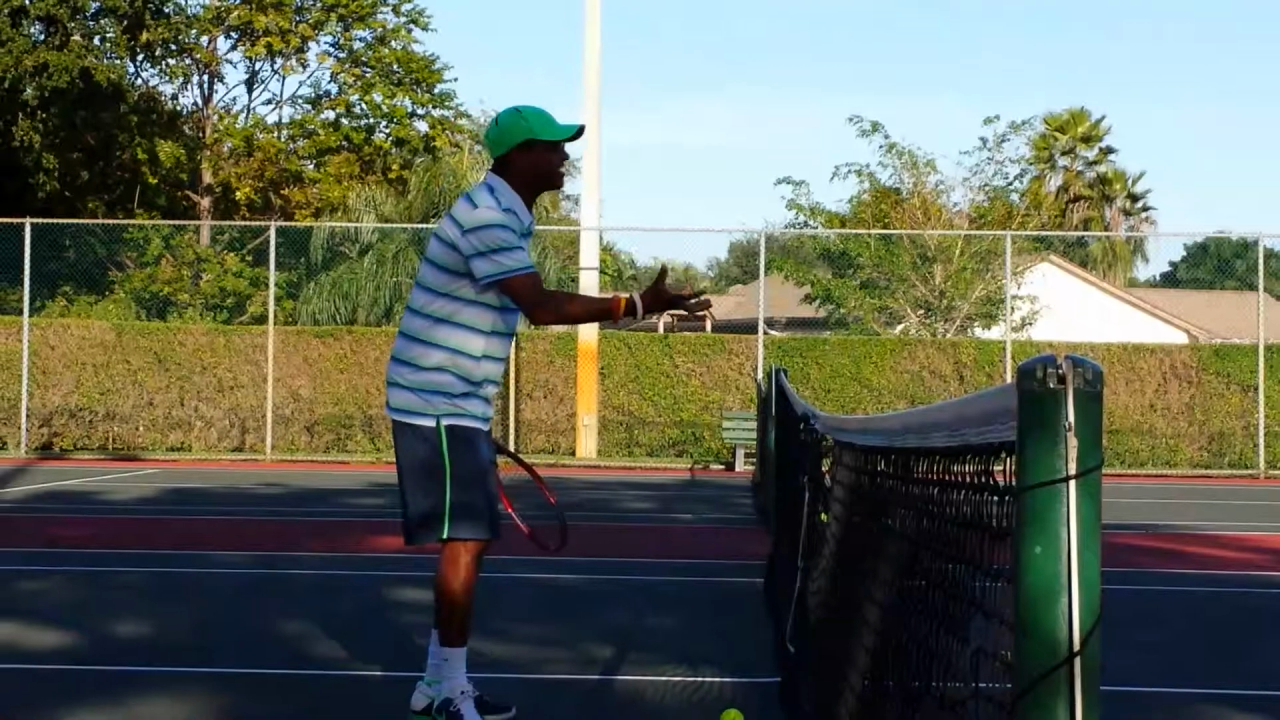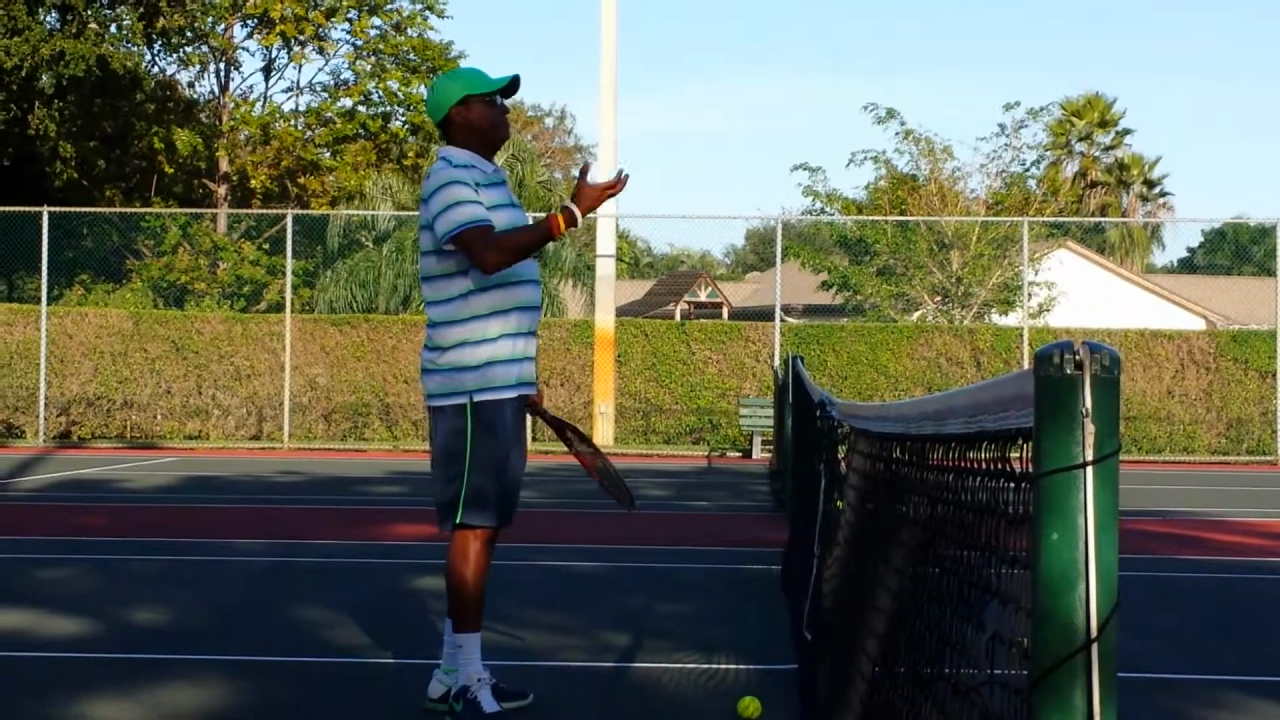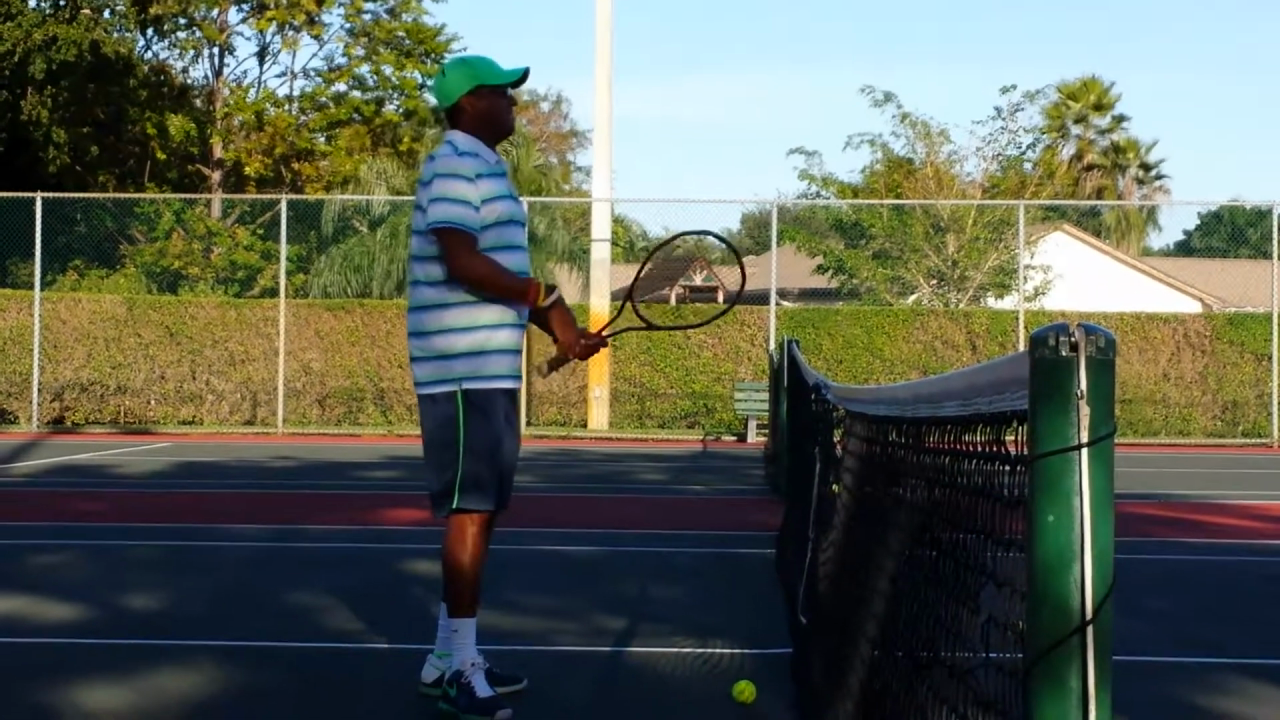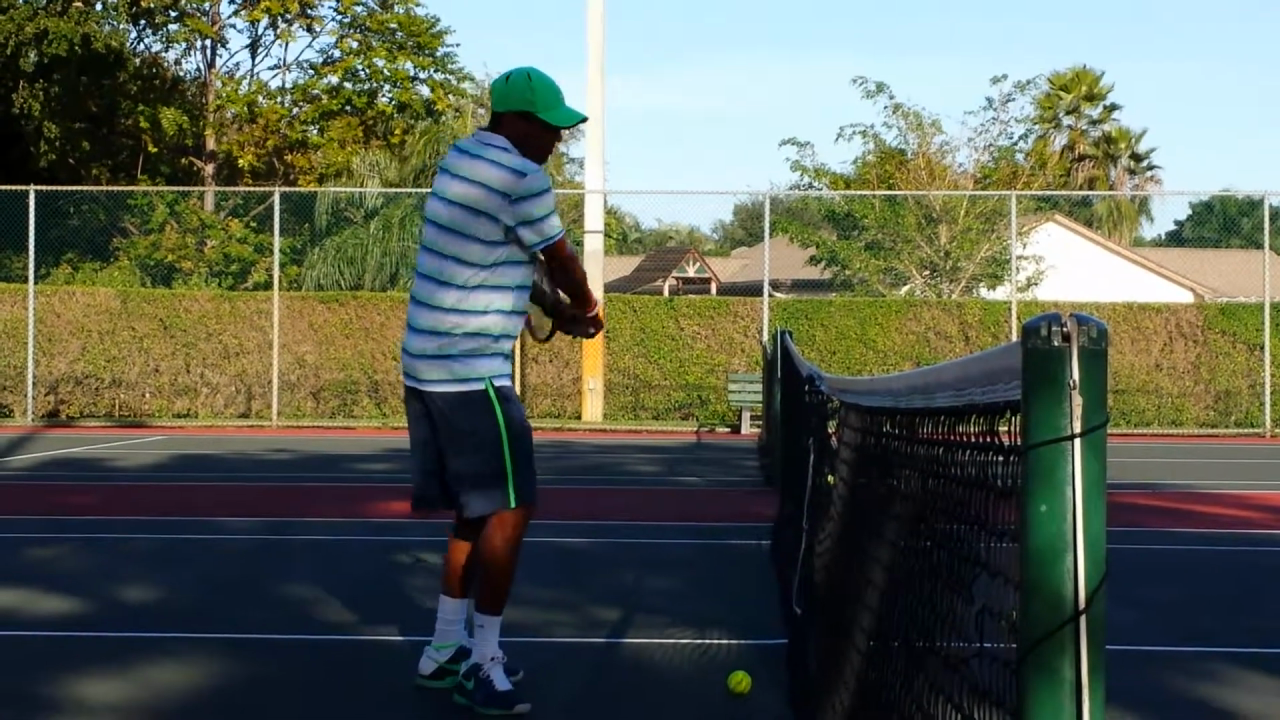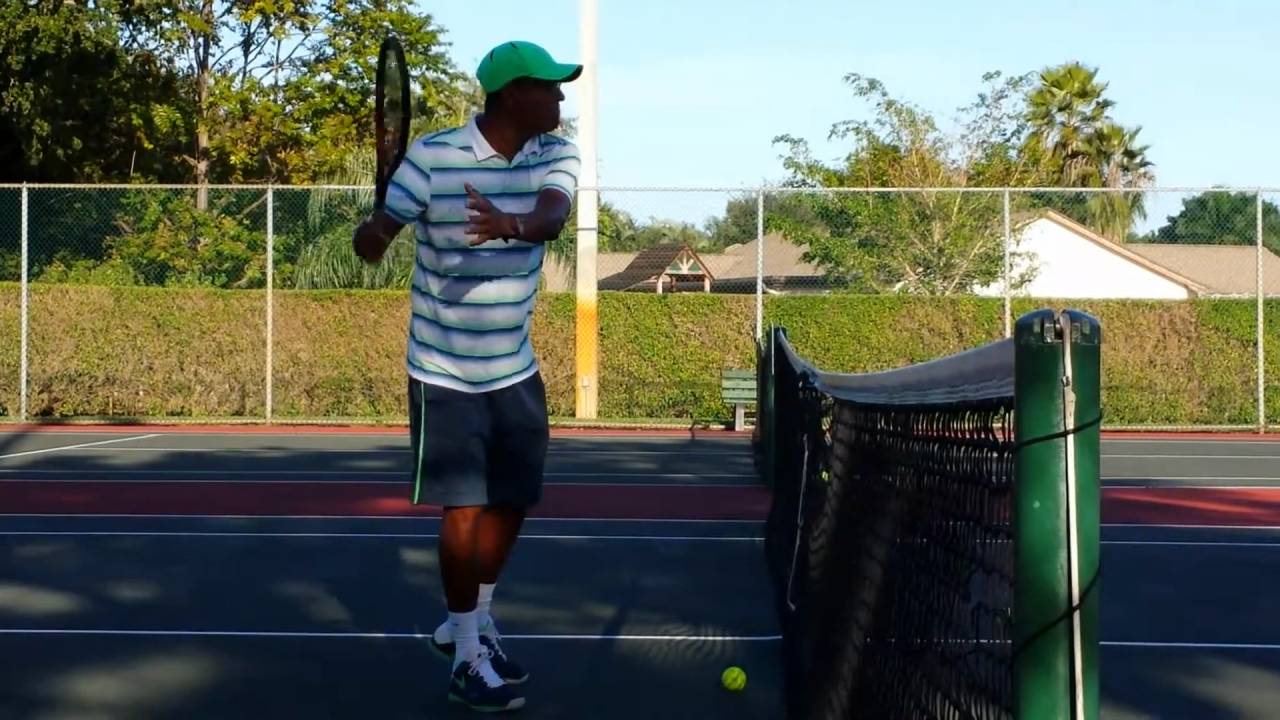
dt=1s
person 1, frame 1
left shoulder: (506, 213)
right shoulder: (487, 212)
right elbow: (539, 305)
right wrist: (636, 304)
left hip: (457, 402)
right hip: (438, 403)
left knee: (470, 538)
right knee: (465, 539)
person 1, frame 2
left shoulder: (487, 178)
right shoulder: (451, 177)
right elbow: (488, 254)
left wrist: (524, 381)
right wrist: (573, 211)
left hip: (497, 382)
right hip: (473, 385)
left knee: (485, 522)
right knee: (475, 523)
person 1, frame 3
left shoulder: (484, 166)
right shoulder: (452, 162)
right elbow: (464, 265)
left wrist: (559, 326)
right wrist: (544, 297)
left hip: (487, 368)
right hip: (463, 370)
left knee: (479, 509)
right knee: (471, 509)
left ankle: (450, 656)
person 1, frame 4
left shoulder: (462, 157)
right shoulder: (517, 176)
right elbow: (563, 262)
right wrist: (585, 308)
left hip: (431, 365)
right hip: (470, 372)
left knee: (477, 509)
right knee: (509, 510)
left ankle: (446, 648)
right ankle: (481, 662)
person 1, frame 5
left shoulder: (558, 155)
right shoulder: (432, 155)
left elbow: (552, 218)
right elbow: (378, 228)
left wrist: (513, 225)
right wrist: (370, 237)
left hip: (515, 368)
right hip: (445, 370)
left knee: (512, 503)
right knee: (465, 509)
left ankle: (472, 625)
right ankle: (468, 659)
